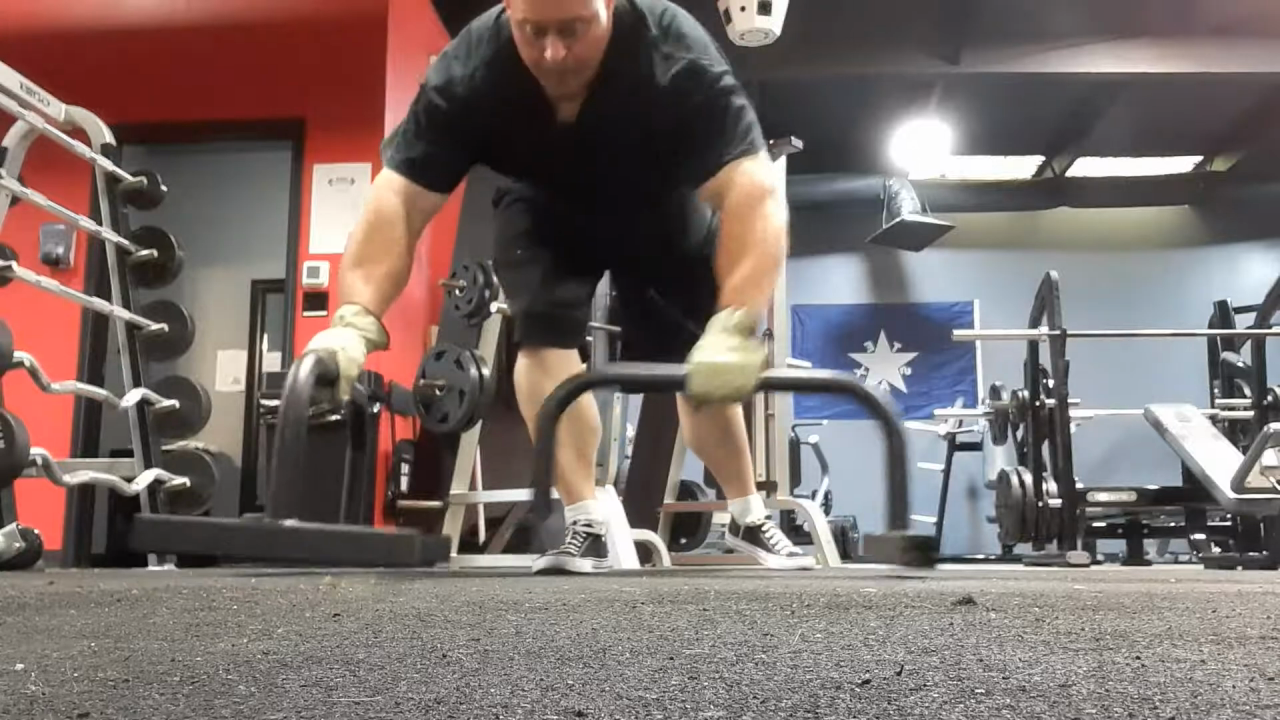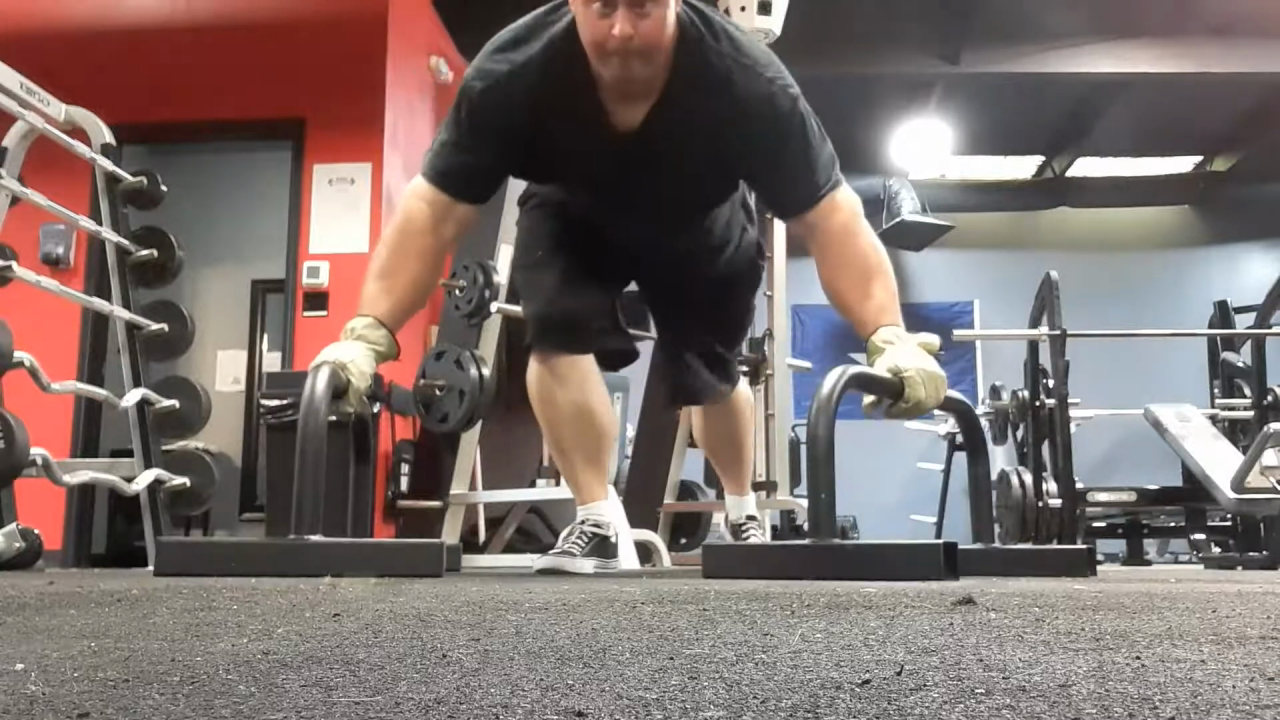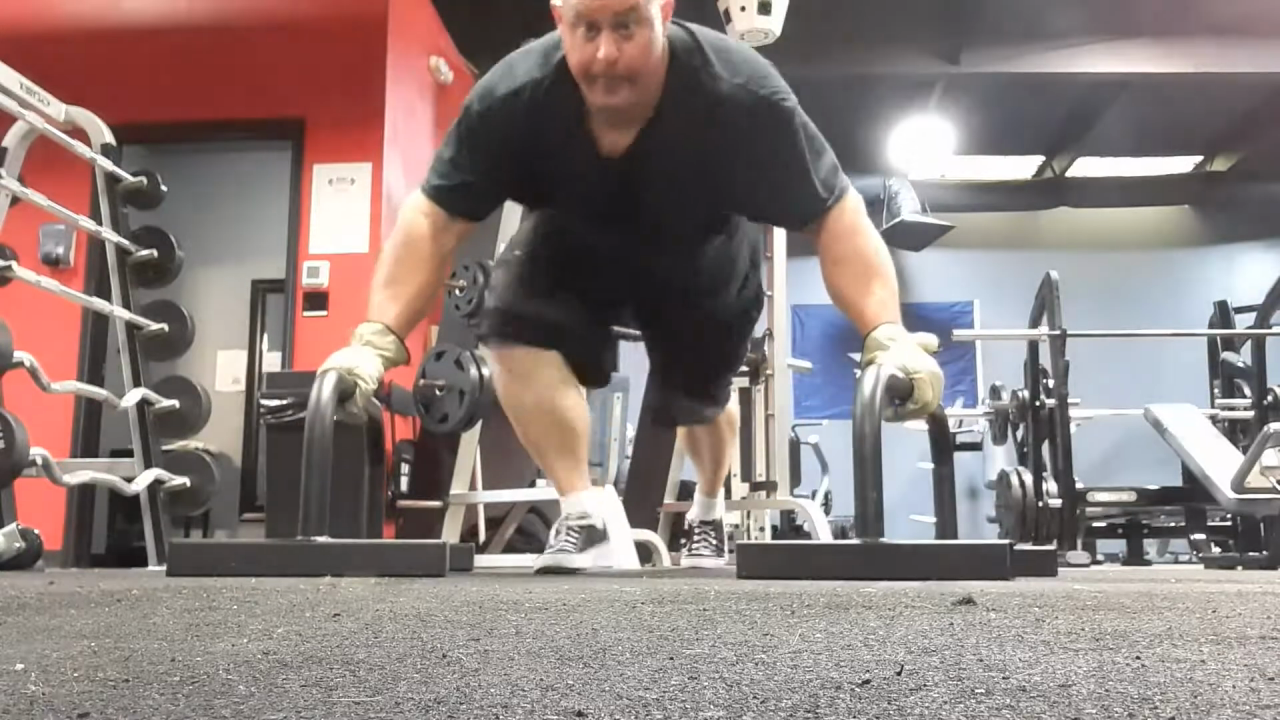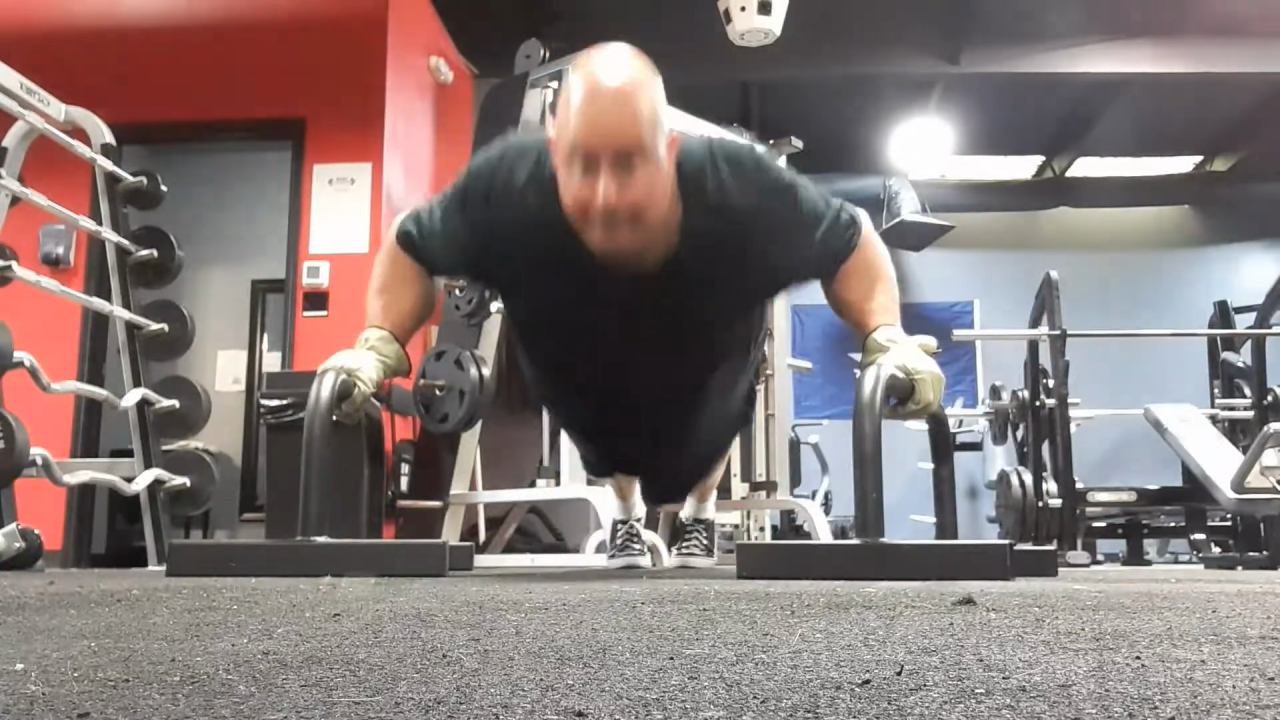
dt=0.7s
person 1, frame 1
left shoulder: (674, 55)
right shoulder: (468, 73)
left elbow: (749, 193)
right elbow: (400, 200)
left wrist: (735, 329)
right wrist: (354, 322)
left hip: (666, 213)
right hip: (547, 209)
left knee: (699, 362)
right knee: (543, 333)
left ankle: (749, 519)
right ankle: (585, 524)
person 1, frame 2
left shoulder: (743, 77)
right shoulder: (515, 68)
left elbow: (827, 218)
right elbow: (434, 210)
left wrist: (890, 338)
right wrist: (369, 335)
left hip: (701, 229)
right hip: (574, 218)
left knee: (714, 374)
right knee: (557, 337)
left ankle: (742, 513)
right ankle: (595, 523)
person 1, frame 3
left shoulder: (740, 92)
right shoulder: (514, 94)
left elbow: (835, 217)
right elbow: (435, 222)
left wrist: (888, 337)
right wrist: (377, 340)
left hip: (701, 257)
right hip: (578, 243)
left knee: (699, 399)
right knee: (511, 326)
left ankle: (707, 513)
right ankle: (582, 514)
person 1, frame 4
left shoulder: (743, 191)
right shoulder: (505, 189)
left elbow: (848, 243)
right elbow: (411, 246)
left wrist: (890, 341)
right wrist: (377, 348)
left hip: (703, 396)
right hip: (587, 390)
left knee: (695, 462)
right knee: (612, 460)
left ankle: (698, 517)
right ankle: (627, 519)
